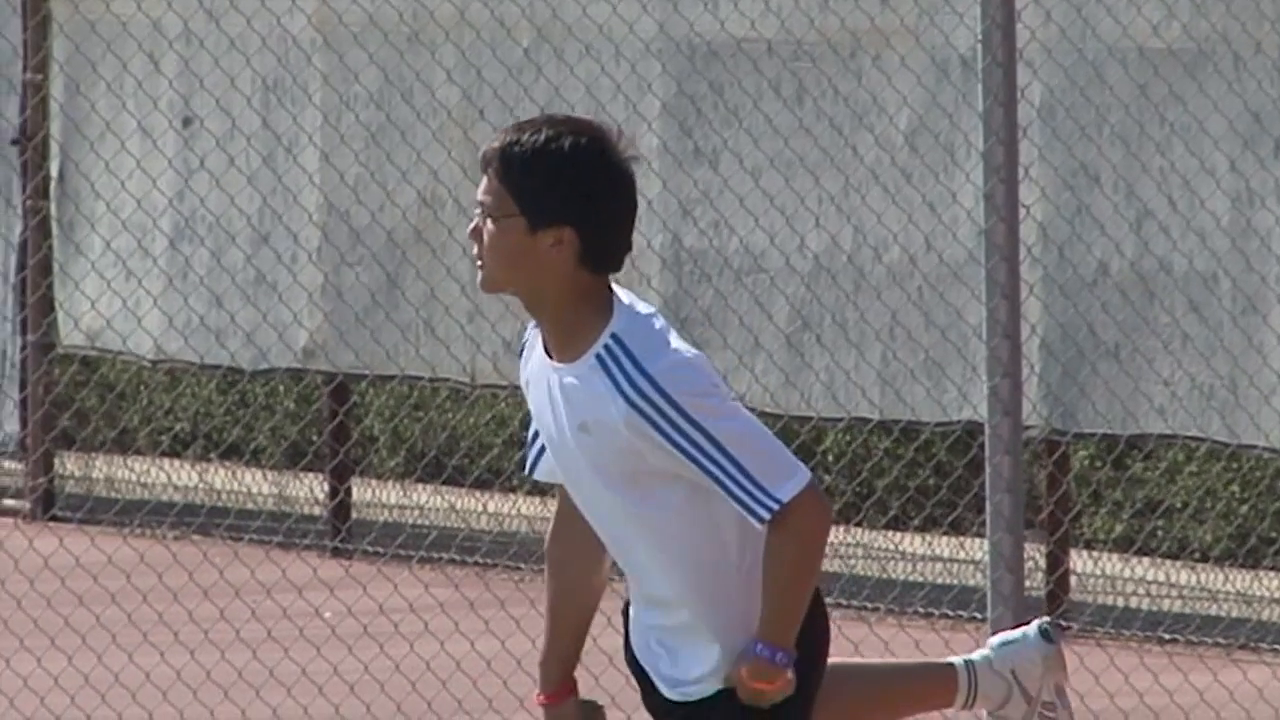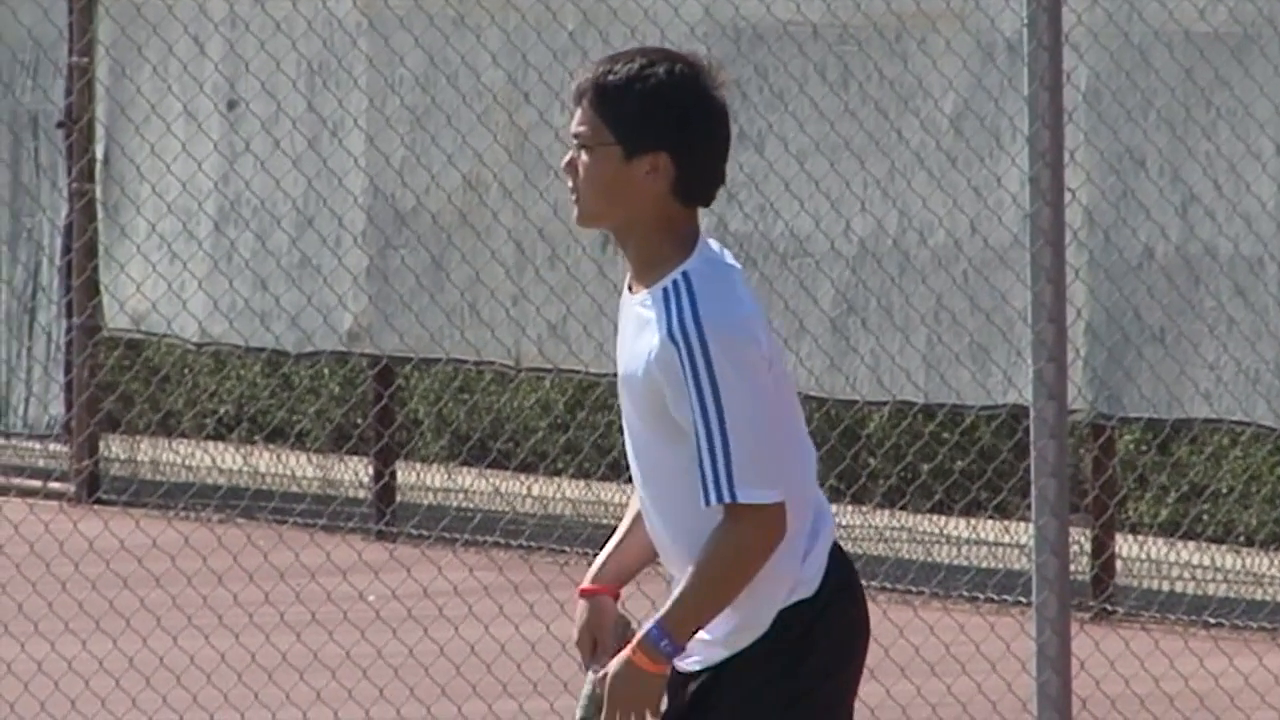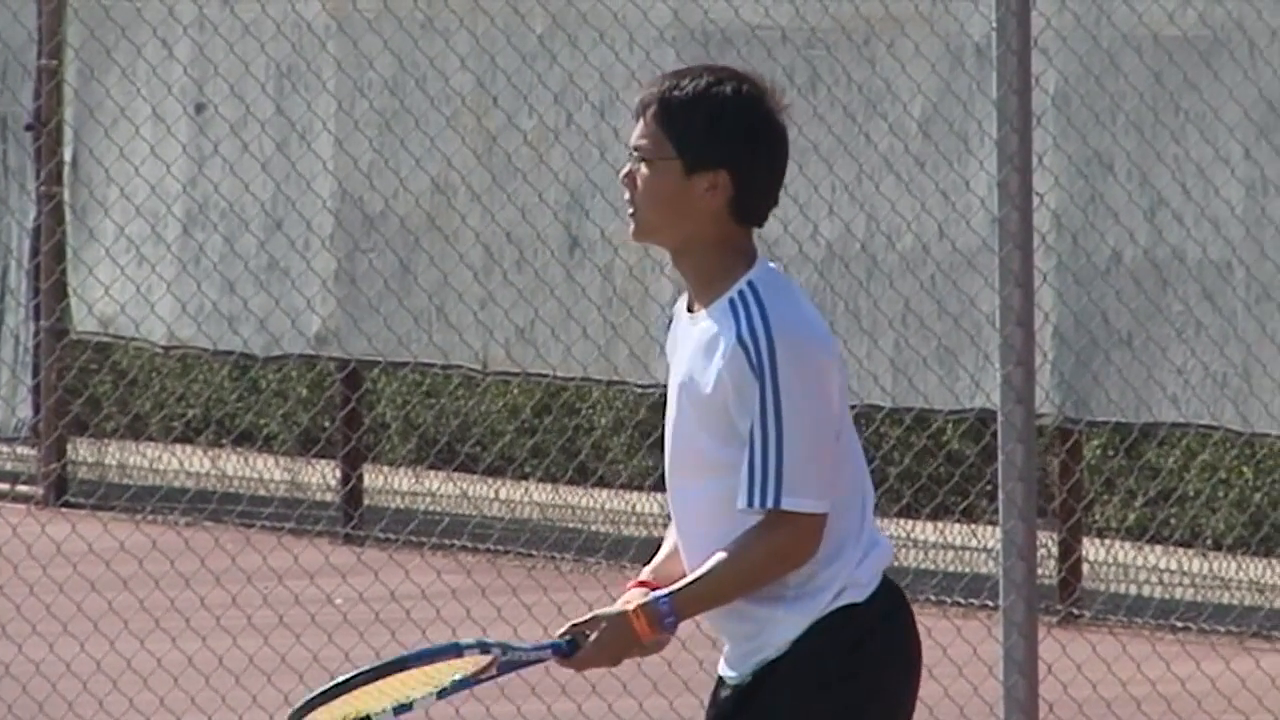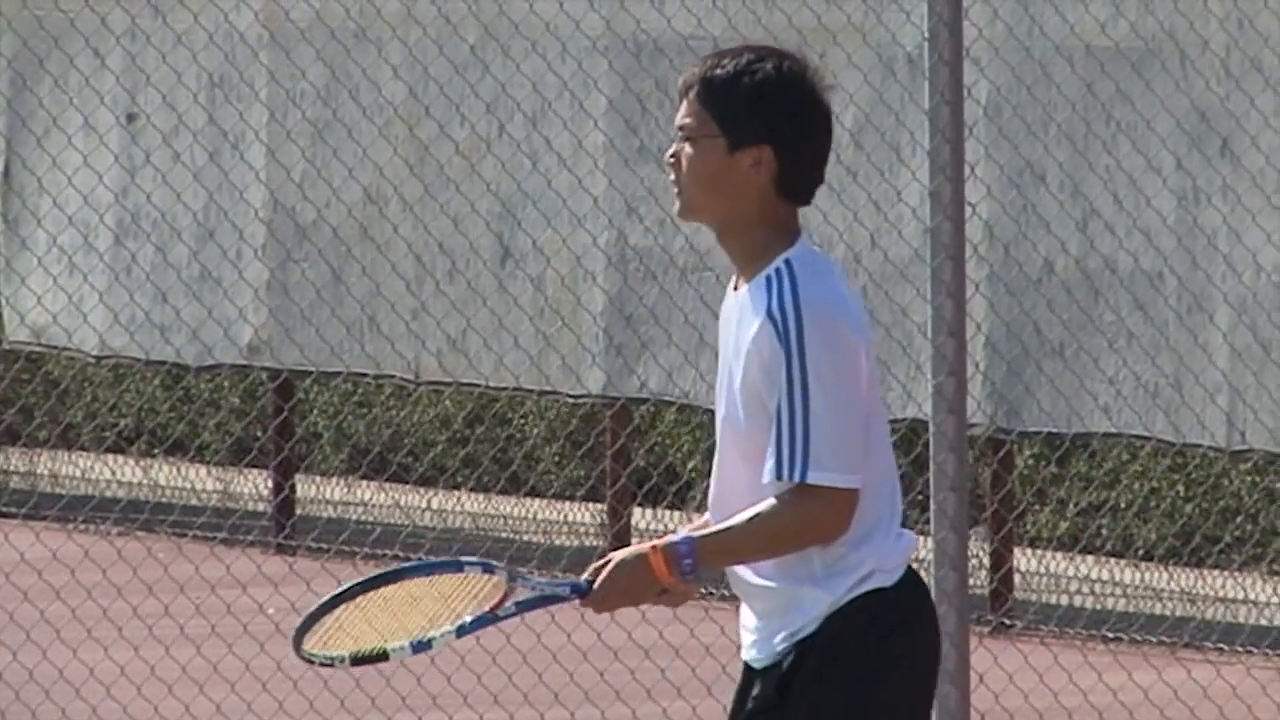
dt=1s
person 1, frame 1
left shoulder: (646, 377)
right shoulder: (544, 350)
left elbow: (801, 511)
right elbow: (582, 516)
left wrist: (768, 659)
left hip: (737, 656)
person 1, frame 2
left shoulder: (699, 321)
right shoulder: (651, 292)
left elbow: (755, 520)
left wrist: (650, 650)
right wrist: (604, 580)
left hip: (778, 635)
right hip: (745, 628)
person 1, frame 3
left shoulder: (767, 334)
right shoulder: (695, 318)
left elbow: (792, 530)
left wrist: (653, 612)
right wrist: (652, 588)
left hip: (832, 652)
right hip: (773, 652)
person 1, frame 4
left shoulder: (801, 311)
right shoulder: (751, 297)
left elbow: (820, 507)
left wrist: (670, 559)
right wrist: (685, 550)
left hip: (853, 641)
right hip: (795, 634)
